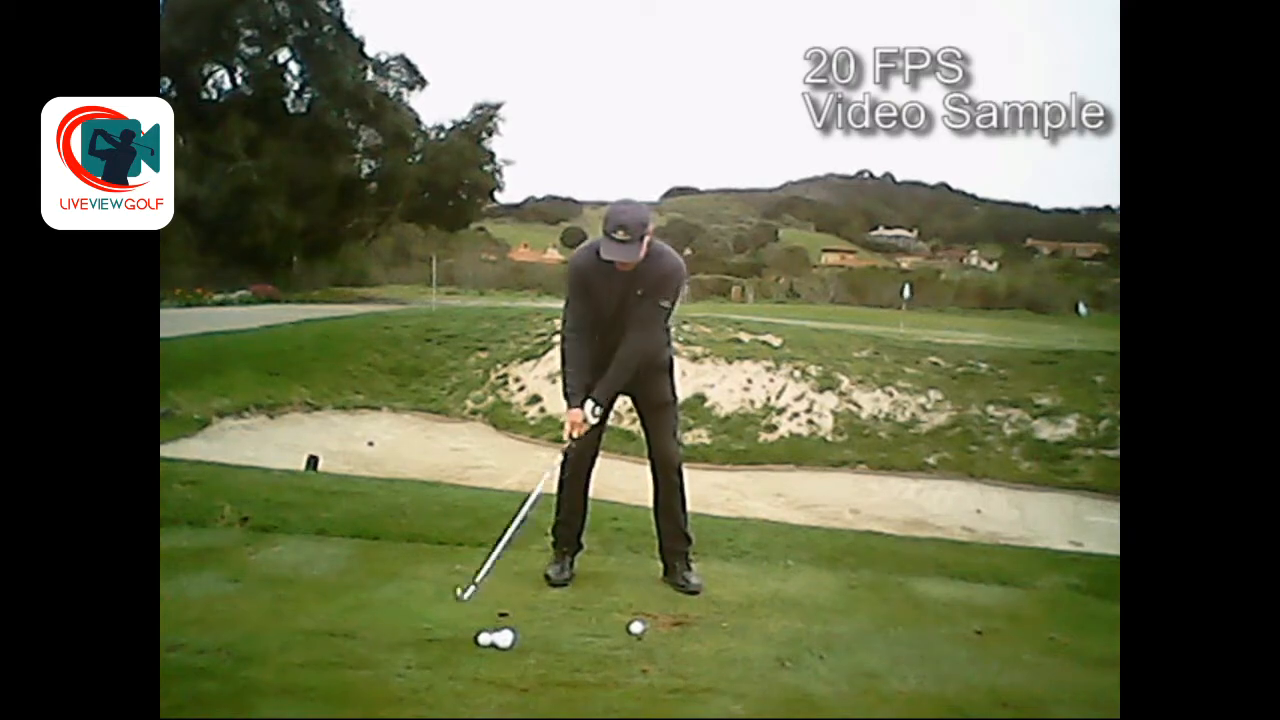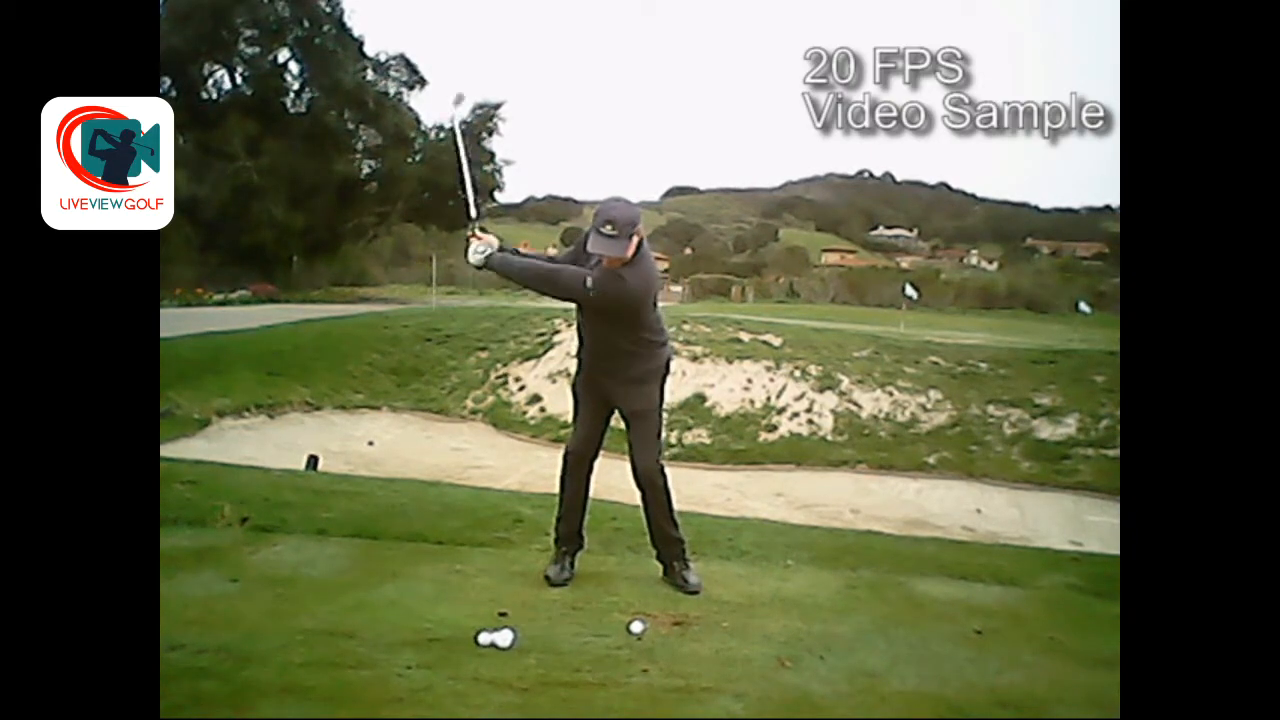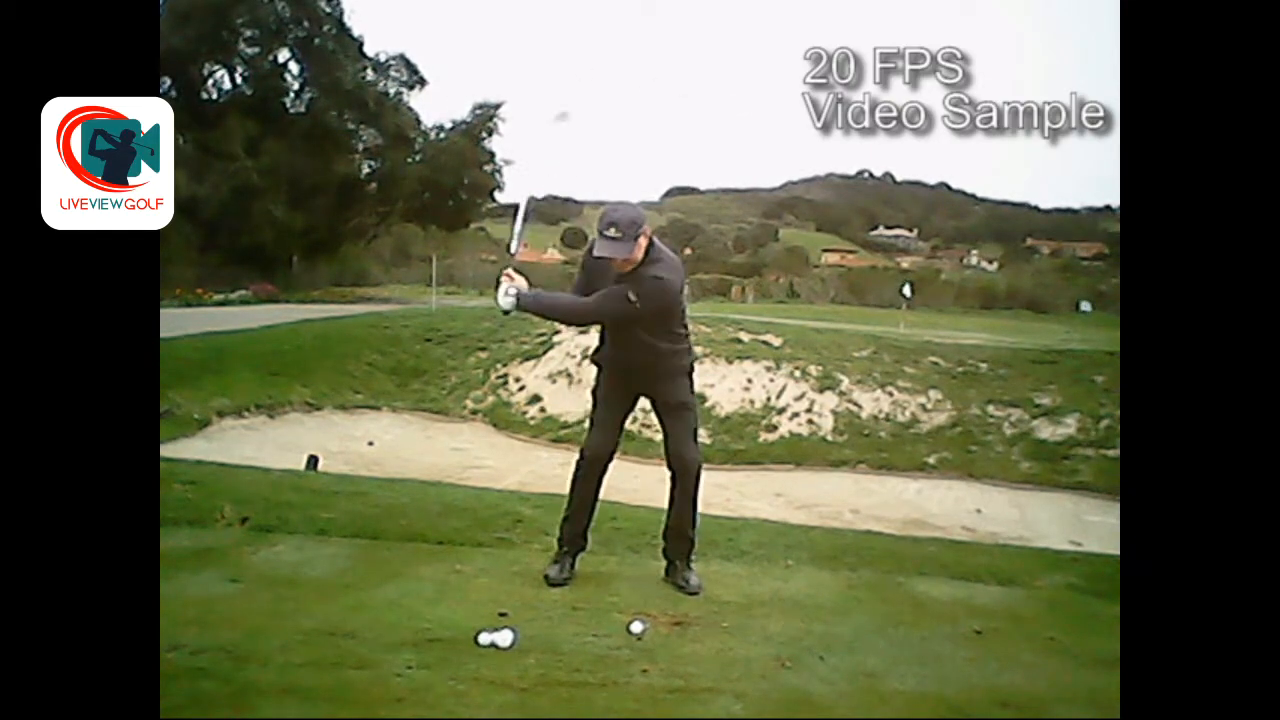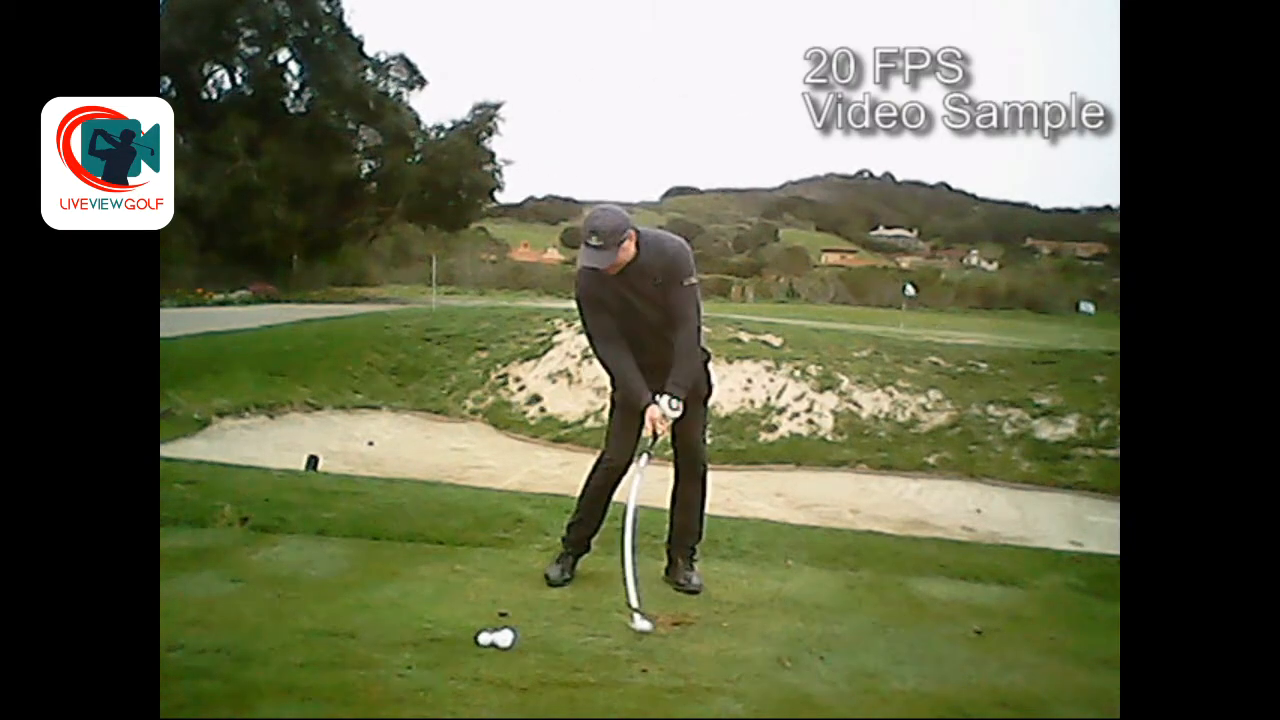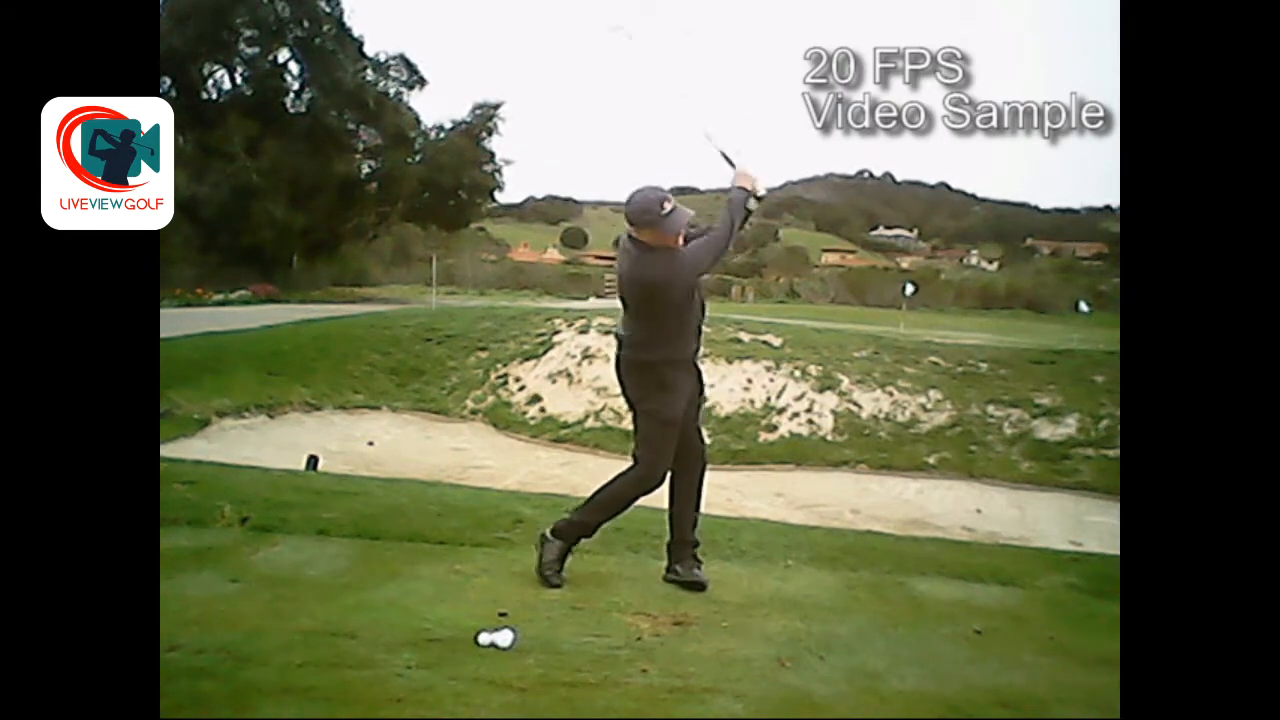
dt=1s
person 1, frame 1
left shoulder: (670, 269)
right shoulder: (584, 263)
left elbow: (638, 340)
right elbow: (577, 334)
left wrist: (597, 402)
right wrist: (574, 398)
left hip: (649, 368)
right hip: (595, 365)
left knee: (667, 459)
right knee: (578, 454)
left ankle: (676, 559)
right ankle: (564, 550)
person 1, frame 2
left shoulder: (629, 283)
right shoulder: (601, 239)
left elbow: (555, 283)
right elbow: (561, 266)
left wrist: (492, 260)
right wrist: (502, 251)
left hip: (639, 375)
right hip: (595, 367)
left knee: (647, 466)
right knee: (578, 455)
left ankle: (674, 559)
right ankle: (566, 549)
person 1, frame 3
left shoulder: (662, 277)
right shoulder: (600, 252)
left elbow: (590, 311)
right elbow: (579, 303)
left wrist: (525, 298)
right wrist: (529, 292)
left hip: (668, 371)
right hip: (617, 368)
left knee: (686, 463)
right knee: (594, 455)
left ankle: (679, 559)
right ankle: (568, 549)
person 1, frame 4
left shoulder: (671, 253)
right shoulder: (589, 278)
left elbow: (687, 327)
right elbow: (609, 345)
left wrist: (674, 394)
right wrist: (644, 401)
left hip: (684, 365)
right hip: (633, 369)
left knee: (692, 459)
right knee: (615, 459)
left ankle: (681, 558)
right ankle: (572, 548)
person 1, frame 5
left shoulder: (648, 235)
right shoulder: (656, 271)
left elbow: (708, 239)
right elbow: (716, 240)
left wrist: (741, 199)
right wrist: (741, 195)
left hip: (677, 365)
right hip: (654, 375)
left knee: (692, 458)
right knee: (651, 468)
left ankle: (682, 557)
right ankle: (563, 536)
